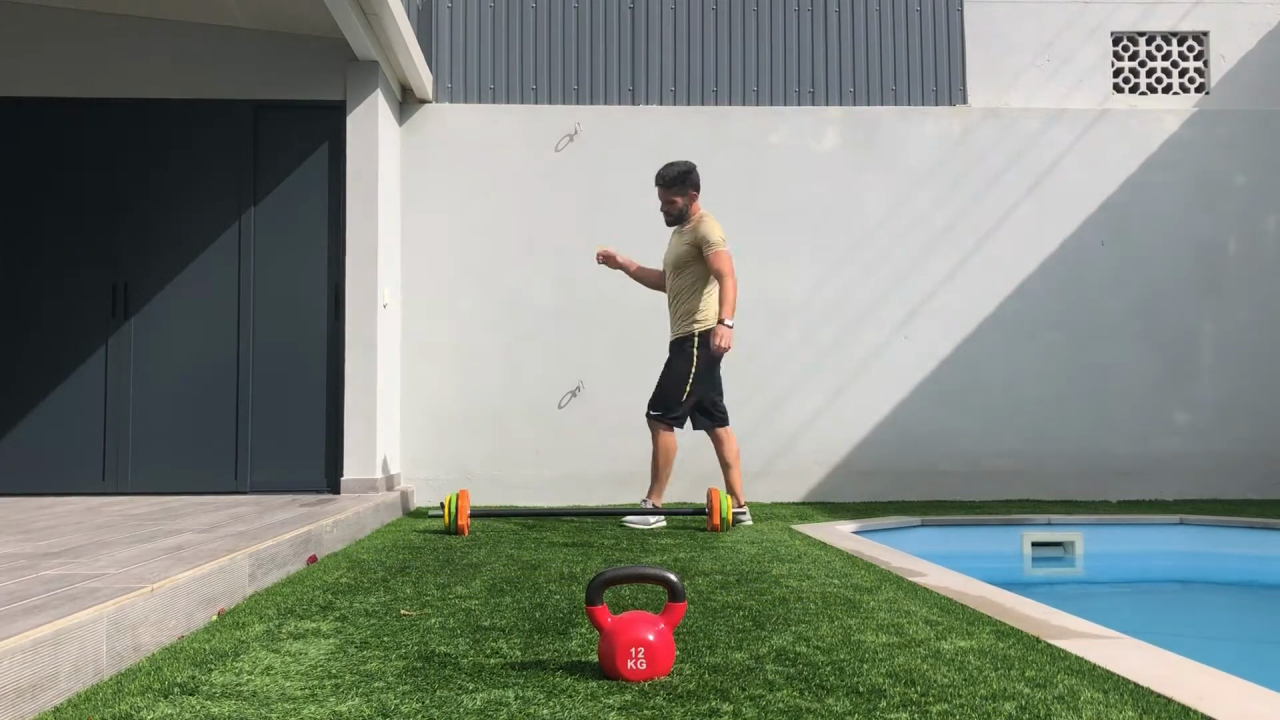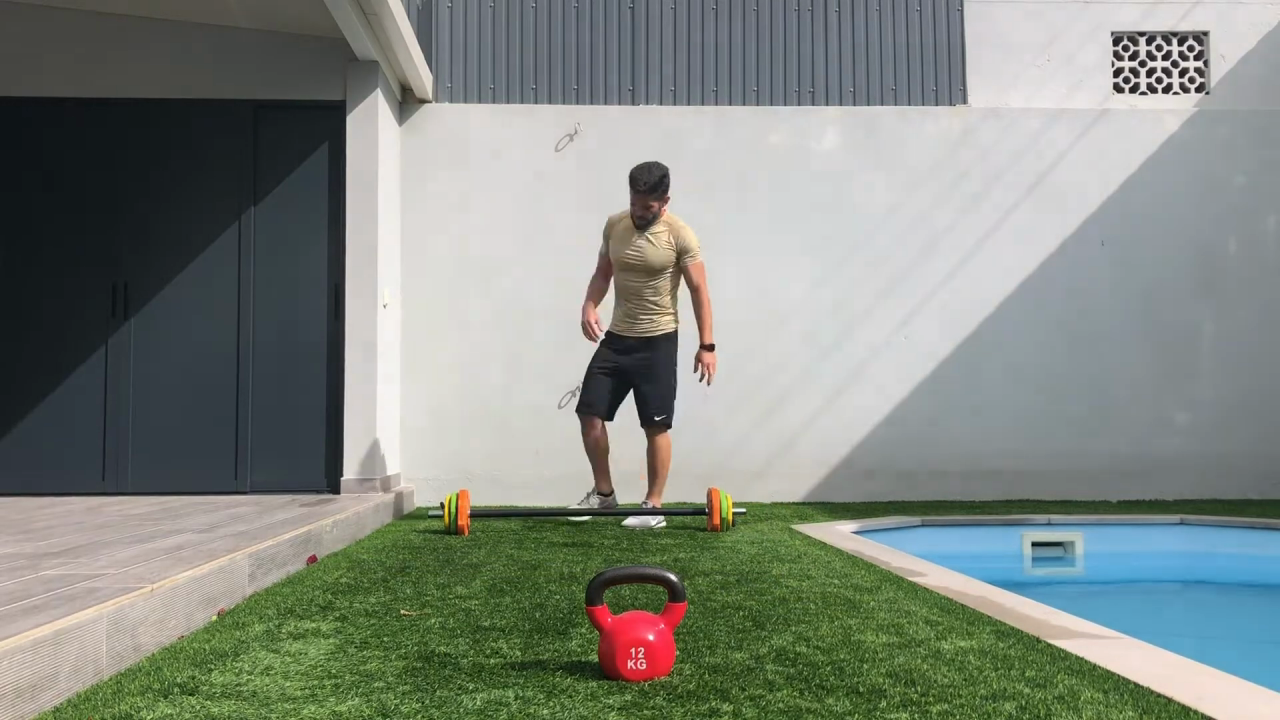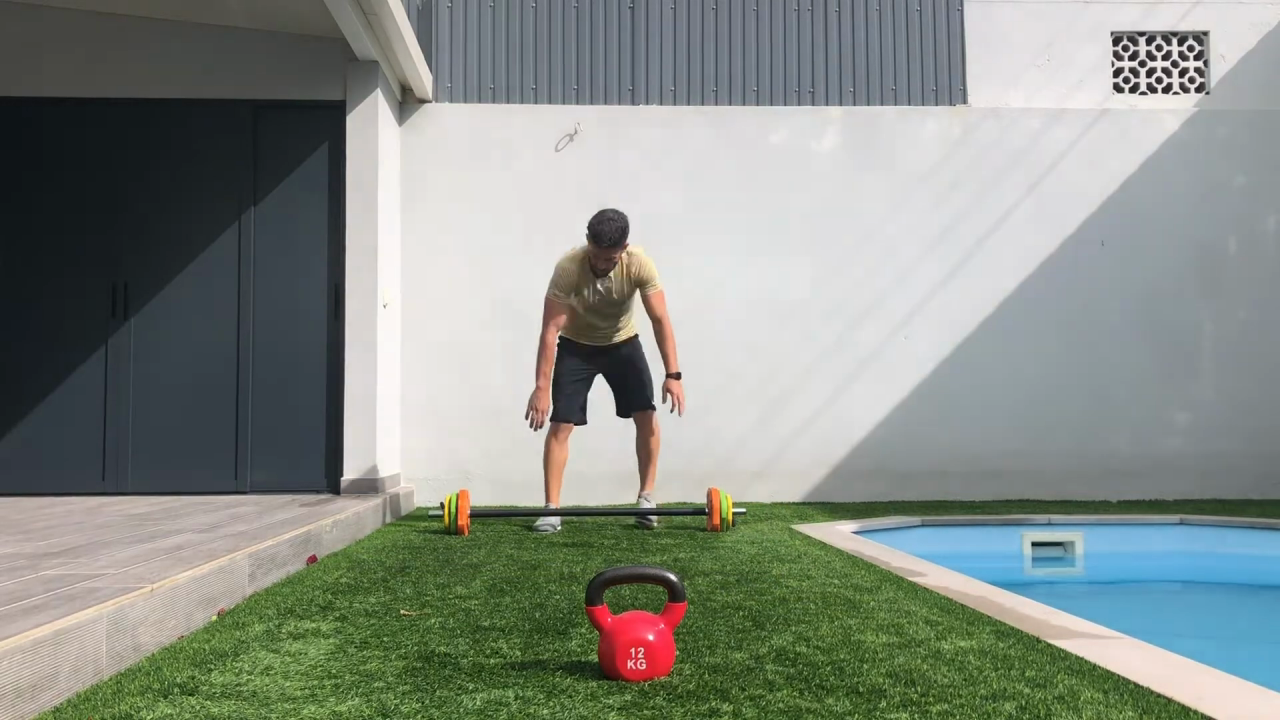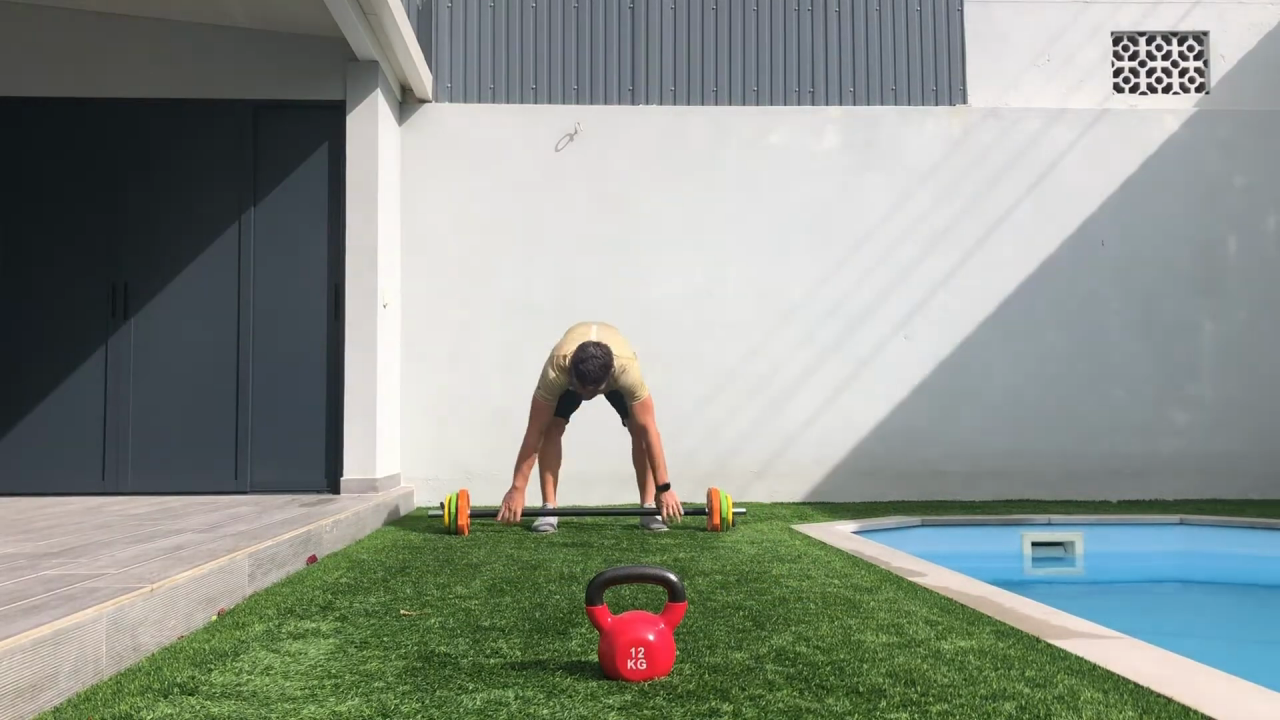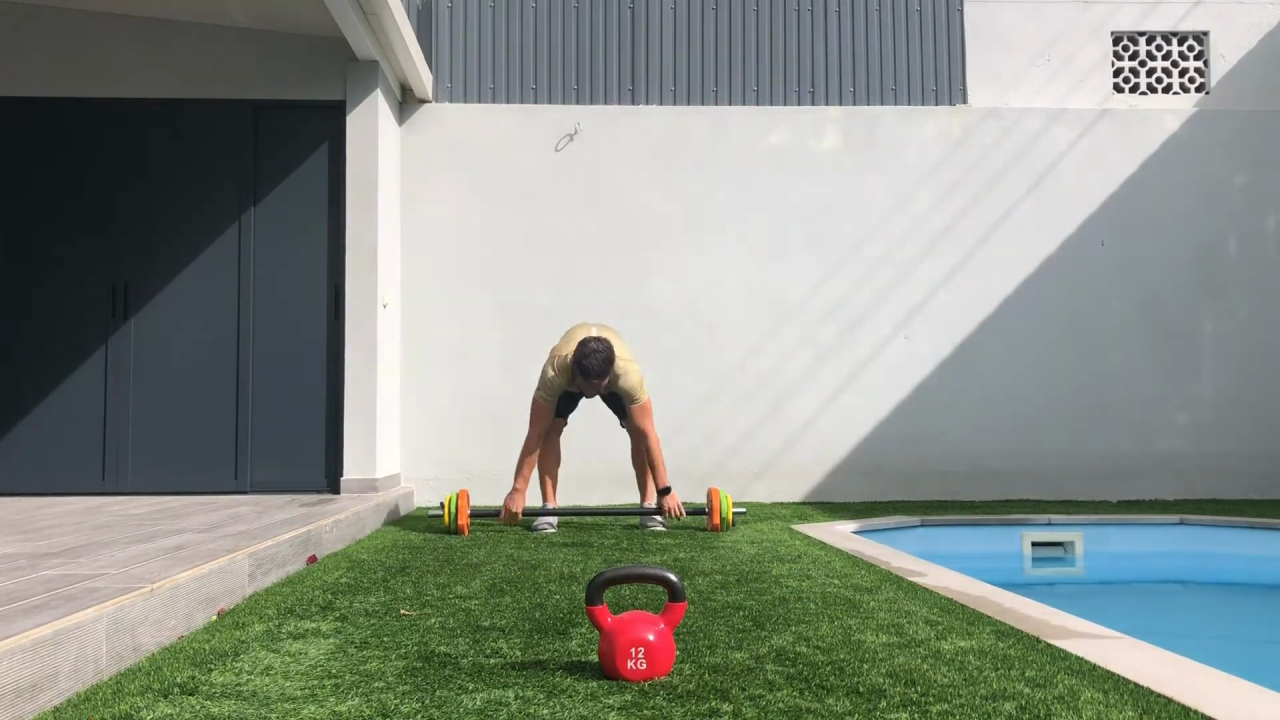
dt=0.2s
person 1, frame 1
left shoulder: (705, 227)
right shoulder: (679, 232)
left elbow: (727, 278)
right elbow: (666, 281)
left wrist: (725, 325)
right wrist: (623, 264)
left hip: (697, 336)
right hip: (690, 338)
left knee: (662, 419)
right knee: (716, 423)
left ankle: (653, 506)
right ankle: (738, 506)
person 1, frame 2
left shoulder: (679, 234)
right shoulder: (615, 225)
left elbow: (699, 291)
right elbow: (603, 274)
left wrist: (707, 345)
right wrist: (589, 307)
left hip: (658, 341)
right hip: (616, 339)
left knee: (657, 426)
right knee: (589, 415)
left ankle: (653, 507)
right ankle: (604, 491)
person 1, frame 3
left shoulder: (639, 263)
right shoulder: (569, 267)
left elbow: (661, 320)
right elbow: (550, 328)
left wrist: (673, 375)
right wrist: (542, 385)
left hip: (622, 343)
right hip: (576, 346)
left knee: (646, 417)
right knee: (561, 425)
left ankle: (646, 499)
right ankle: (552, 508)
person 1, frame 4
left shoulder: (627, 370)
right shoulder: (556, 371)
left elbow: (649, 430)
right elbow: (533, 433)
left wrist: (664, 488)
right wrist: (516, 490)
left hip: (614, 360)
right hip: (570, 366)
left knee: (638, 428)
right knee: (552, 428)
left ankle: (648, 507)
right ankle: (549, 508)
person 1, frame 5
left shoulder: (627, 373)
right shoulder: (556, 372)
left elbow: (648, 435)
right elbow: (535, 436)
left wrist: (665, 492)
right wrist: (517, 491)
left hip: (613, 374)
right hip: (569, 371)
left knee: (637, 429)
right knee: (551, 428)
left ankle: (648, 507)
right ankle: (549, 509)
